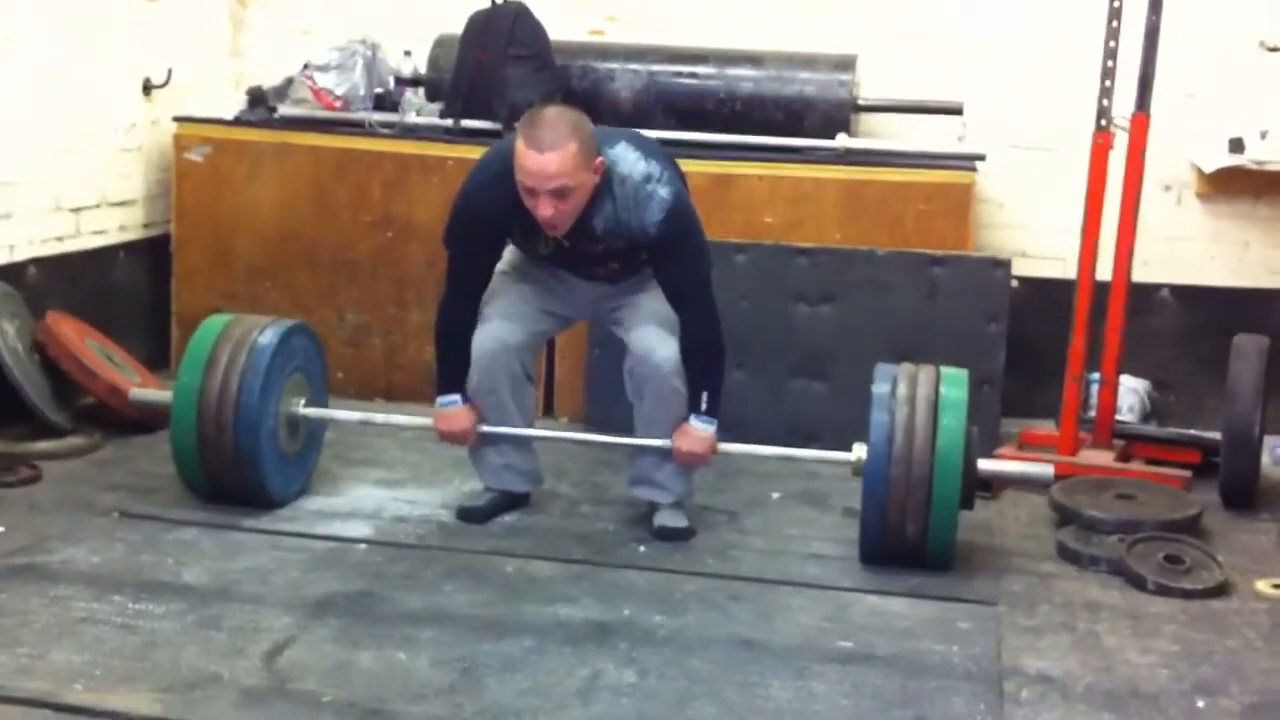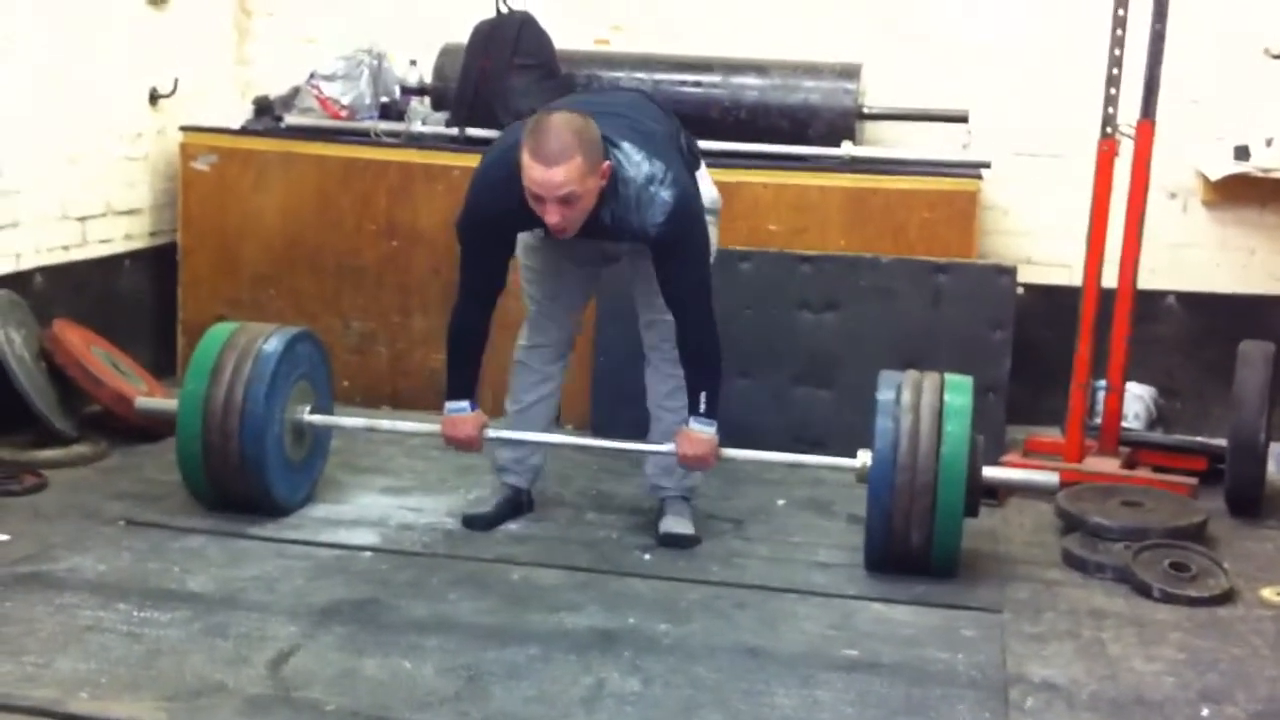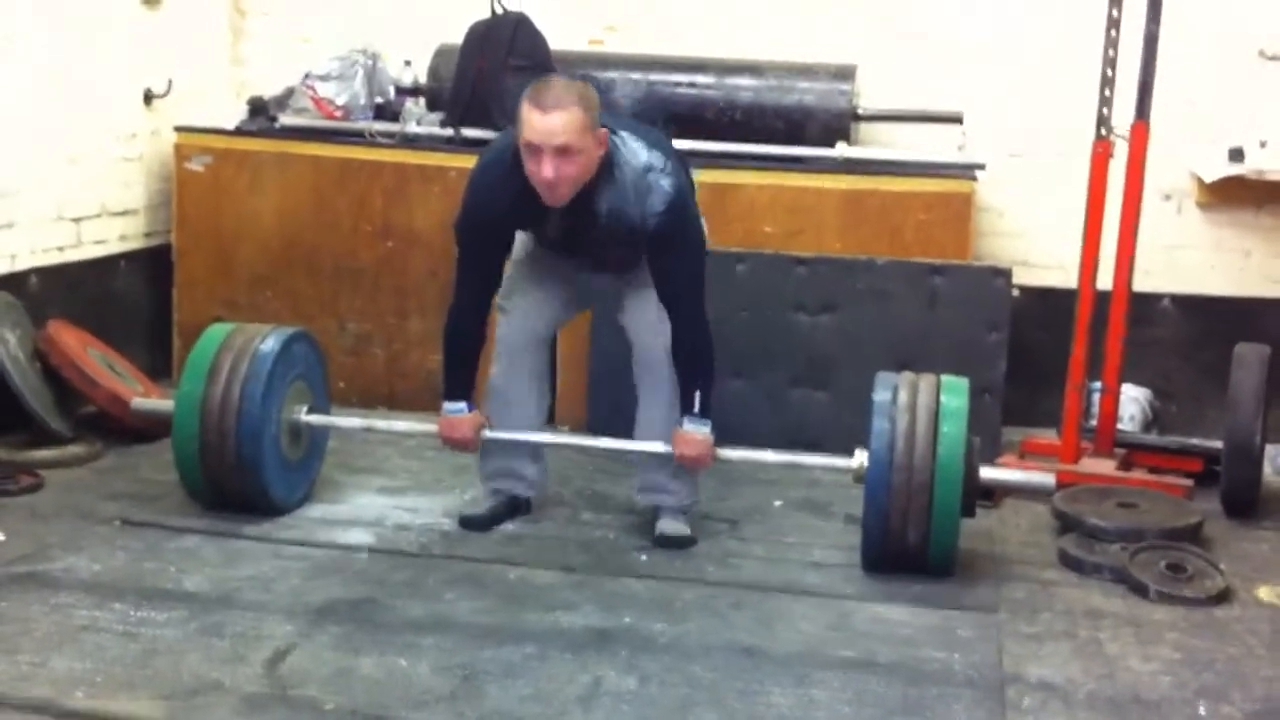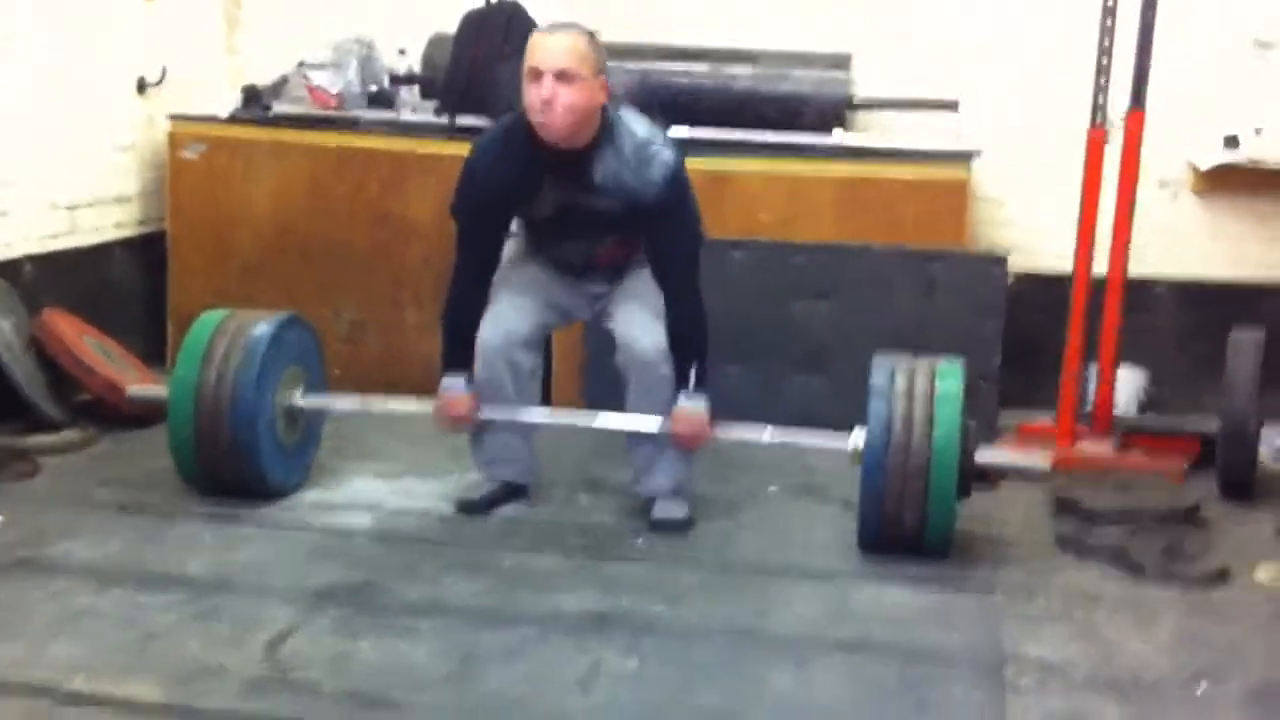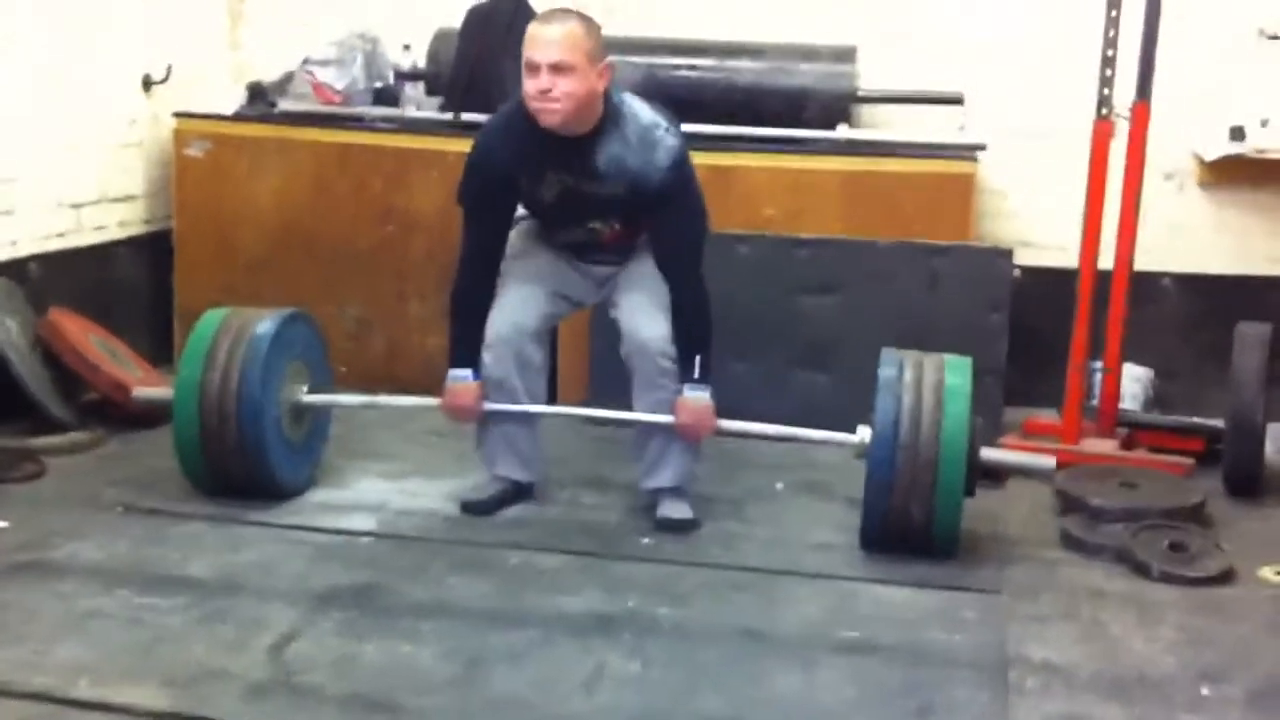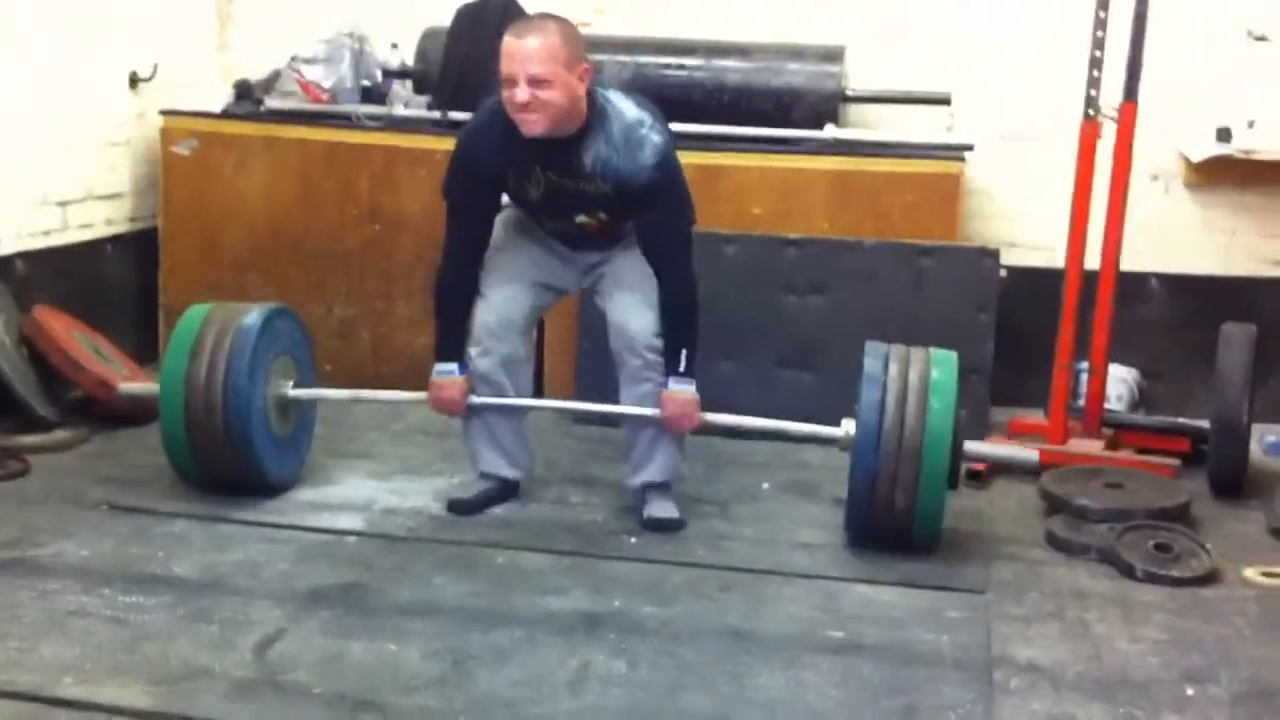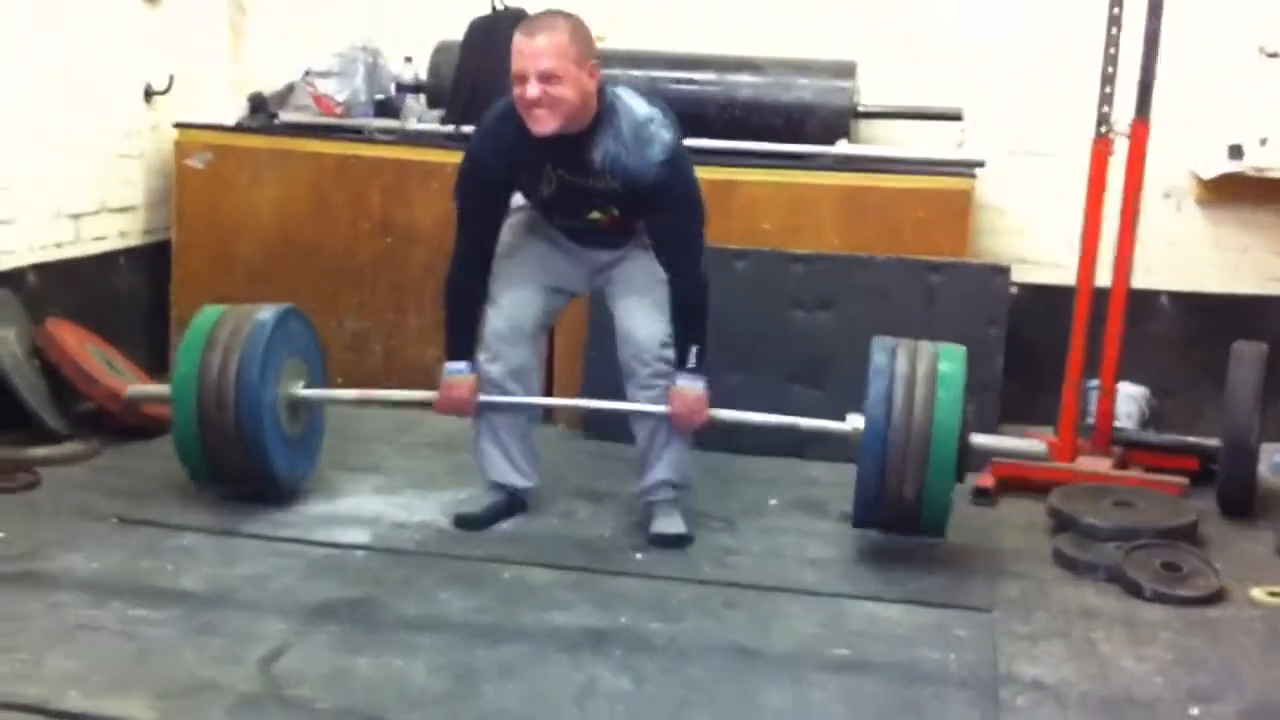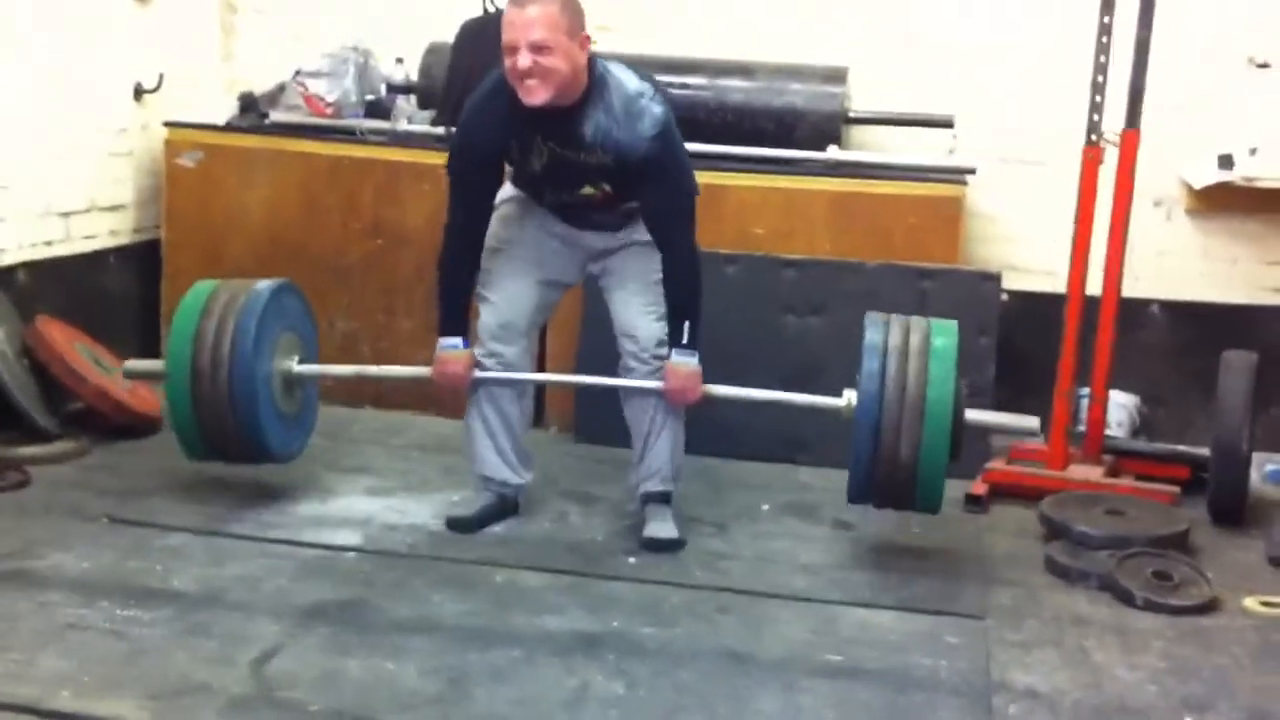
dt=0.3s
person 1, frame 1
left shoulder: (654, 195)
right shoulder: (491, 183)
left elbow: (696, 308)
right elbow: (463, 293)
left wrist: (701, 418)
right wrist: (451, 396)
left hip: (642, 276)
right hip: (542, 267)
left knee: (661, 360)
right knee: (493, 346)
left ankle: (663, 494)
right ankle: (506, 481)
person 1, frame 2
left shoulder: (664, 193)
right shoulder: (499, 178)
left elbow: (694, 311)
right elbow: (476, 296)
left wrist: (702, 420)
right wrist: (460, 402)
left knee: (669, 335)
right knee: (543, 333)
left ankle: (674, 494)
right ankle: (515, 483)
person 1, frame 3
left shoulder: (655, 186)
right shoulder: (497, 177)
left elbow: (687, 310)
right elbow: (472, 293)
left wrist: (696, 420)
right wrist: (458, 401)
left hip: (646, 265)
right hip: (553, 257)
left knee: (661, 349)
right knee: (515, 339)
left ankle: (668, 503)
right ankle: (511, 488)
person 1, frame 4
left shoulder: (649, 160)
right shoulder: (497, 154)
left elbow: (682, 283)
right elbow: (472, 268)
left wrist: (691, 395)
right wrist: (456, 379)
left hip: (637, 269)
right hip: (543, 261)
left knee: (648, 348)
right knee: (497, 339)
left ankle: (663, 488)
right ankle: (506, 474)
person 1, frame 5
left shoulder: (653, 144)
right shoulder: (501, 140)
left elbow: (685, 269)
right elbow: (479, 257)
left wrist: (696, 384)
right wrist: (462, 369)
left hip: (641, 252)
right hip: (549, 245)
left knee: (654, 341)
right knee: (505, 332)
left ankle: (668, 487)
right ankle: (512, 474)
person 1, frame 6
left shoulder: (639, 141)
right shoulder: (485, 137)
left elbow: (673, 264)
right elbow: (462, 252)
left wrist: (681, 378)
right wrist: (448, 362)
left hip: (627, 241)
right hip: (535, 233)
left knee: (642, 336)
right knee: (494, 326)
left ankle: (655, 485)
right ankle: (499, 472)
person 1, frame 7
left shoulder: (649, 139)
right shoulder: (498, 135)
left elbow: (683, 260)
right elbow: (473, 250)
left wrist: (691, 374)
right wrist: (458, 362)
left hip: (638, 241)
right hip: (546, 230)
left knee: (650, 347)
right knee: (505, 336)
left ankle: (664, 499)
right ankle: (507, 487)
person 1, frame 8
left shoulder: (640, 112)
right shoulder: (489, 109)
left elbow: (676, 235)
right elbow: (464, 226)
left wrist: (685, 351)
right wrist: (451, 336)
left hip: (632, 224)
right hip: (538, 213)
left knee: (646, 344)
right knee: (499, 333)
left ankle: (656, 499)
right ankle: (499, 488)
